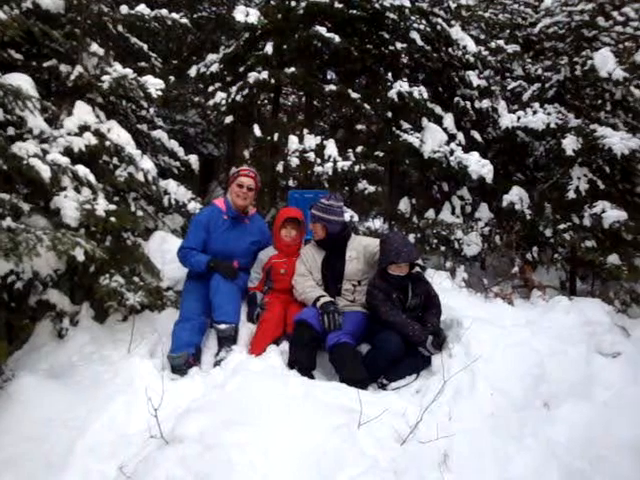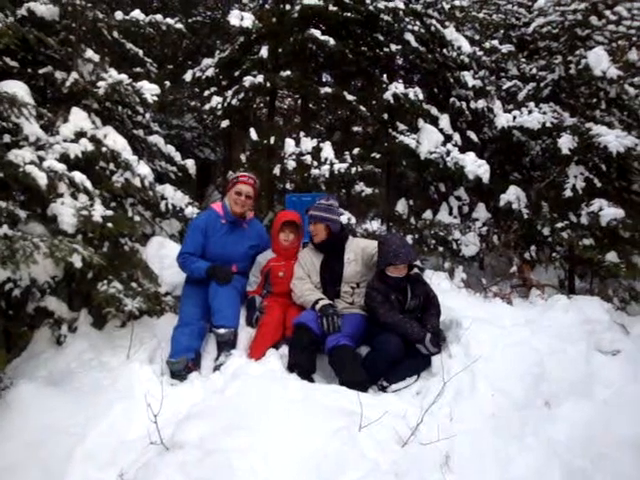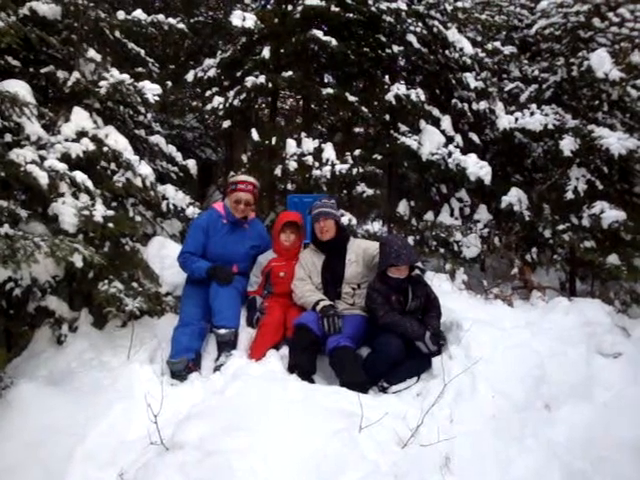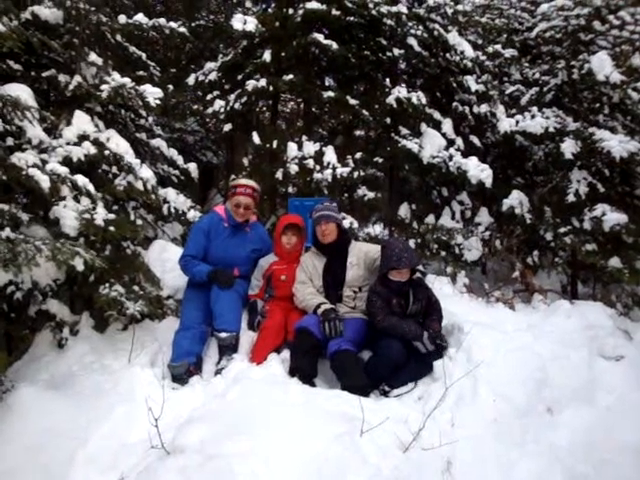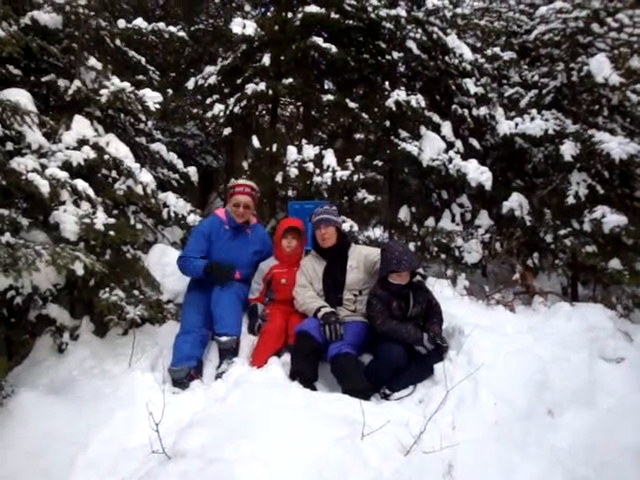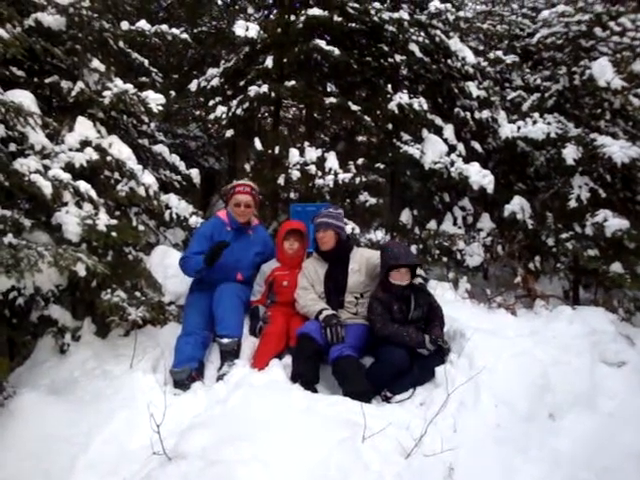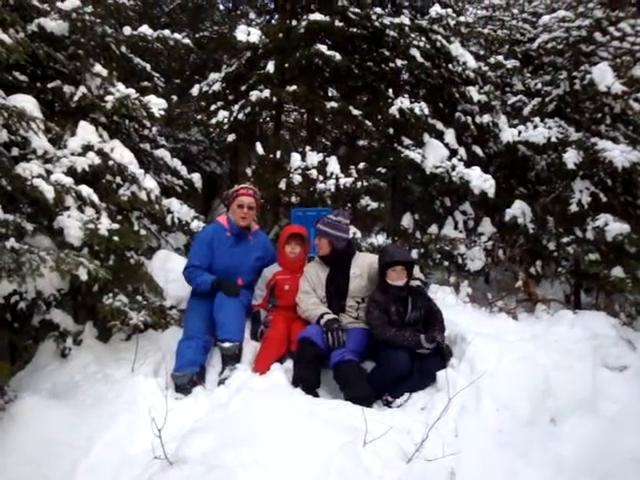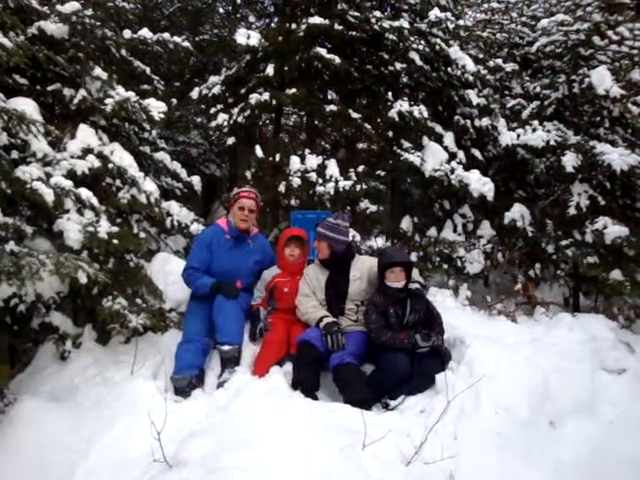
dt=0.3s
person 1, frame 1
left shoulder: (258, 225)
right shoulder: (207, 216)
right elbow: (186, 253)
right wrist: (213, 263)
left hip: (235, 279)
right hip: (203, 276)
left knee: (221, 280)
right knee: (192, 314)
left ankle: (226, 337)
right ankle: (183, 359)
person 1, frame 2
left shoulder: (256, 229)
right shoulder: (205, 220)
right elbow: (185, 259)
right wrist: (211, 270)
left hip: (234, 283)
right hip: (201, 282)
left knee: (223, 286)
right knee: (191, 319)
left ankle: (226, 340)
right ankle: (182, 364)
person 1, frame 3
left shoulder: (257, 229)
right shoulder: (206, 220)
right elbow: (186, 258)
right wrist: (211, 270)
left hip: (235, 283)
right hip: (202, 281)
left knee: (223, 286)
right knee: (191, 318)
left ankle: (226, 342)
right ankle: (182, 364)
person 1, frame 4
left shoulder: (259, 233)
right shoulder: (208, 223)
right elbow: (187, 261)
right wrist: (212, 273)
left hip: (236, 287)
right hip: (203, 285)
left knee: (224, 289)
right knee: (192, 322)
left ankle: (227, 345)
right ankle: (184, 367)
person 1, frame 5
left shoulder: (259, 235)
right shoulder: (209, 226)
right elbow: (185, 261)
right wrist: (209, 267)
left hip: (237, 289)
right hip: (204, 287)
left knee: (225, 291)
right knee: (193, 326)
left ankle: (228, 350)
right ankle: (184, 372)
person 1, frame 6
left shoulder: (261, 236)
right shoulder: (210, 227)
right elbow: (187, 263)
right wrist: (208, 259)
left hip: (239, 292)
right hip: (206, 289)
left knee: (227, 292)
right knee: (195, 328)
left ankle: (229, 353)
right ankle: (185, 374)
person 1, frame 7
left shoulder: (261, 241)
right shoulder: (210, 233)
right elbow: (191, 272)
right wrist: (217, 283)
left hip: (239, 297)
right hip: (207, 295)
left knee: (227, 299)
right knee: (196, 333)
left ankle: (230, 357)
right ankle: (186, 378)
person 1, frame 8
left shoulder: (260, 244)
right shoulder: (210, 235)
right elbow: (190, 273)
right wrist: (216, 285)
left hip: (239, 300)
right hip: (206, 297)
left knee: (226, 302)
right knee: (195, 336)
left ankle: (230, 360)
right ankle: (185, 380)
person 2, frame 1
left shoulder: (362, 246)
right shoulder: (308, 252)
right elbow: (302, 283)
right wrist: (323, 302)
left hip: (355, 310)
right hip: (323, 311)
left knee: (338, 339)
right knee: (306, 319)
left ankle: (355, 387)
right ankle: (298, 375)
person 2, frame 2
left shoulder: (359, 247)
right shoulder: (306, 255)
right elbow: (300, 287)
right wrist: (322, 305)
left hip: (354, 312)
right hip: (322, 315)
left knee: (337, 342)
right knee: (306, 322)
left ankle: (356, 389)
right ankle: (298, 379)
person 2, frame 3
left shoulder: (360, 248)
right shoulder: (307, 256)
right elbow: (301, 287)
right wrist: (322, 305)
left hip: (354, 313)
right hip: (323, 315)
left knee: (338, 343)
right knee: (306, 323)
left ankle: (356, 391)
right ankle: (299, 379)
person 2, frame 4
left shoulder: (362, 251)
right shoulder: (308, 259)
right elbow: (302, 290)
right wrist: (324, 309)
left hip: (355, 316)
right hip: (324, 318)
left knee: (339, 346)
right knee: (307, 326)
left ankle: (357, 394)
right ankle: (300, 383)
person 2, frame 5
left shoulder: (362, 255)
right shoulder: (308, 262)
right elbow: (302, 294)
right wrist: (324, 313)
left hip: (355, 320)
right hip: (324, 321)
left knee: (340, 350)
right knee: (307, 330)
left ankle: (357, 397)
right ankle: (301, 386)
person 2, frame 6
left shoulder: (364, 258)
right shoulder: (310, 264)
right elbow: (305, 297)
right wrist: (326, 315)
left hip: (356, 322)
right hip: (326, 324)
left knee: (341, 352)
right knee: (309, 331)
left ankle: (359, 399)
right ankle: (302, 388)
person 2, frame 7
left shoulder: (365, 263)
right shoulder: (312, 268)
right elbow: (305, 300)
right wrist: (327, 320)
left hip: (358, 327)
right hip: (332, 327)
left knee: (342, 357)
right knee: (310, 337)
left ankle: (360, 404)
right ankle: (304, 392)
person 2, frame 8
left shoulder: (365, 265)
right shoulder: (312, 271)
right elbow: (306, 303)
right wrist: (326, 322)
left hip: (357, 329)
right hip: (326, 331)
left knee: (342, 360)
right knee: (309, 339)
left ankle: (360, 407)
right ankle: (303, 396)
person 3, frame 1
left shoulder: (417, 278)
right shoulder: (377, 285)
left elbow: (433, 303)
right elbow: (391, 317)
left wrist: (430, 328)
right wrist: (421, 337)
left hip: (414, 329)
right hip: (386, 330)
left knee: (437, 339)
right knee: (393, 345)
left ankle: (390, 376)
person 3, frame 2
left shoulder: (416, 279)
right shoulder: (376, 287)
left elbow: (432, 304)
right elbow: (389, 318)
left wrist: (429, 329)
right wrist: (420, 336)
left hip: (415, 331)
right hip: (386, 332)
left knee: (435, 342)
right knee: (392, 347)
left ankle: (390, 378)
person 3, frame 3
left shoulder: (417, 280)
right shoulder: (377, 288)
left elbow: (433, 306)
right elbow: (387, 319)
left wrist: (430, 329)
right wrist: (419, 334)
left hip: (414, 334)
right hip: (387, 334)
left knee: (435, 344)
right knee: (393, 348)
left ankle: (391, 379)
person 3, frame 4
left shoulder: (418, 284)
right shoulder: (378, 291)
left elbow: (434, 309)
right elbow: (384, 321)
left wrist: (431, 332)
right wrist: (416, 334)
left hip: (417, 337)
right hip: (389, 338)
left knee: (434, 349)
right knee: (394, 352)
left ankle: (392, 383)
person 3, frame 5
left shoulder: (418, 287)
right shoulder: (378, 294)
left elbow: (434, 312)
right elbow: (383, 325)
left wrist: (432, 334)
right wrist: (417, 337)
left hip: (418, 339)
right hip: (389, 341)
left knee: (435, 352)
right knee: (396, 355)
left ankle: (392, 386)
person 3, frame 6
left shoulder: (419, 289)
right shoulder: (380, 296)
left elbow: (436, 315)
right elbow: (384, 328)
left wrist: (434, 336)
right wrist: (418, 340)
left hip: (419, 342)
right hip: (391, 344)
left knee: (435, 357)
right knee: (398, 358)
left ankle: (393, 389)
person 3, frame 7
left shoulder: (418, 292)
right shoulder: (377, 299)
left elbow: (435, 318)
right elbow: (381, 332)
left wrist: (434, 338)
right wrist: (416, 340)
left hip: (419, 345)
right hip: (391, 347)
left knee: (435, 361)
right knee: (400, 362)
left ankle: (394, 393)
person 3, frame 8
left shoulder: (417, 295)
right shoulder: (376, 301)
left elbow: (434, 320)
right elbow: (378, 335)
left wrist: (435, 341)
right wrist: (413, 340)
left hip: (417, 349)
right hip: (389, 350)
left knee: (434, 364)
right knee: (400, 365)
left ankle: (392, 396)
person 4, frame 1
right shoulder: (267, 255)
right elbow: (255, 282)
right wrist: (254, 304)
left hip: (297, 299)
right hip: (274, 296)
left knee: (295, 316)
right knee: (274, 315)
right ankle: (257, 354)
person 4, frame 2
right shoulder: (265, 258)
right elbow: (254, 286)
right wrist: (253, 308)
left hip: (296, 302)
right hip: (273, 300)
left knee: (294, 319)
right knee: (273, 318)
right ankle: (256, 358)
person 4, frame 3
right shoulder: (266, 259)
right elbow: (254, 287)
right wrist: (253, 308)
left hip: (297, 303)
right hip: (274, 300)
left knee: (295, 319)
right knee: (274, 318)
right ankle: (256, 358)
person 4, frame 4
right shoulder: (267, 262)
right elbow: (256, 289)
right wrist: (254, 311)
left hip: (298, 306)
right hip: (275, 304)
left knee: (296, 323)
right knee: (275, 322)
right ankle: (257, 362)
person 4, frame 5
right shoulder: (268, 266)
right elbow: (256, 293)
right wrist: (254, 315)
left hip: (298, 309)
right hip: (275, 307)
left knee: (297, 327)
right knee: (275, 326)
right ankle: (258, 365)
person 4, frame 6
right shoulder: (270, 268)
right elbow: (258, 295)
right wrist: (256, 316)
left hip: (300, 311)
right hip: (277, 309)
left knee: (298, 330)
right knee: (276, 329)
right ankle: (259, 367)
person 4, frame 7
right shoulder: (271, 272)
right elbow: (260, 298)
right wrist: (257, 320)
left hip: (301, 315)
right hip: (279, 313)
left knee: (299, 334)
right knee: (277, 334)
right ankle: (260, 371)
person 4, frame 8
right shoulder: (271, 274)
right elbow: (259, 299)
right wrist: (257, 319)
left hip: (301, 318)
right hip: (278, 315)
left knee: (299, 337)
right knee: (276, 337)
right ankle: (259, 375)
